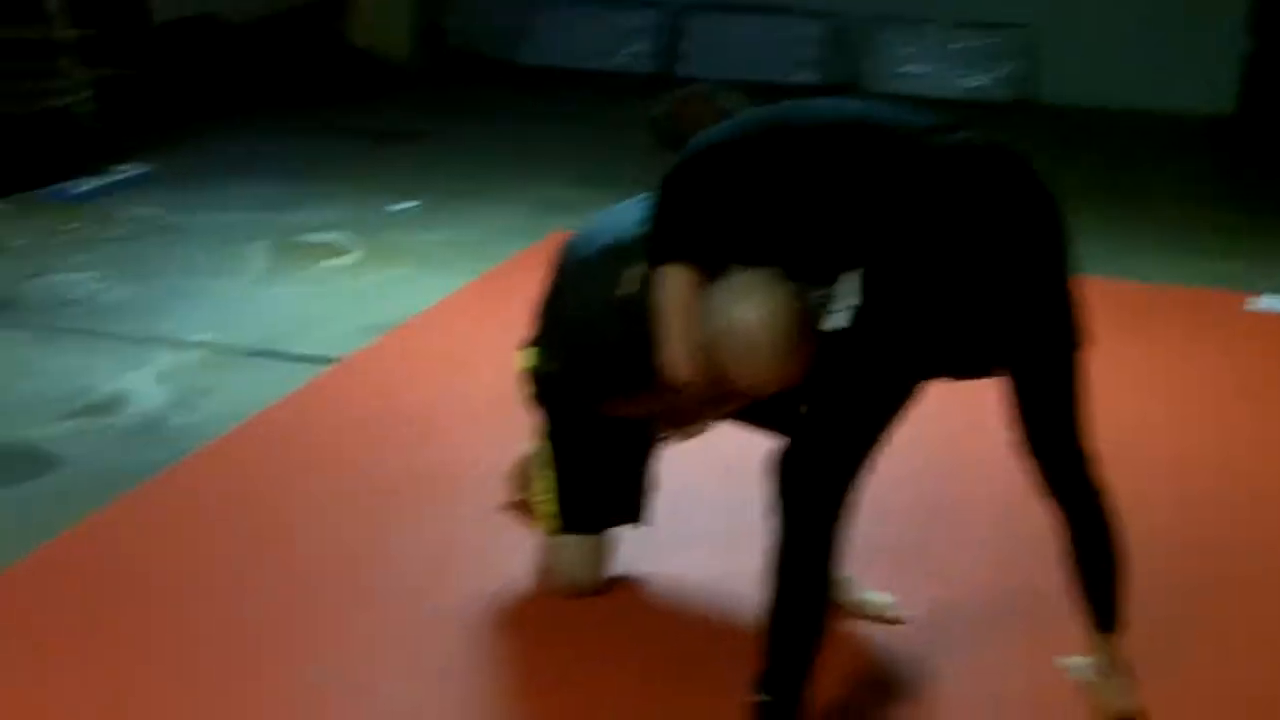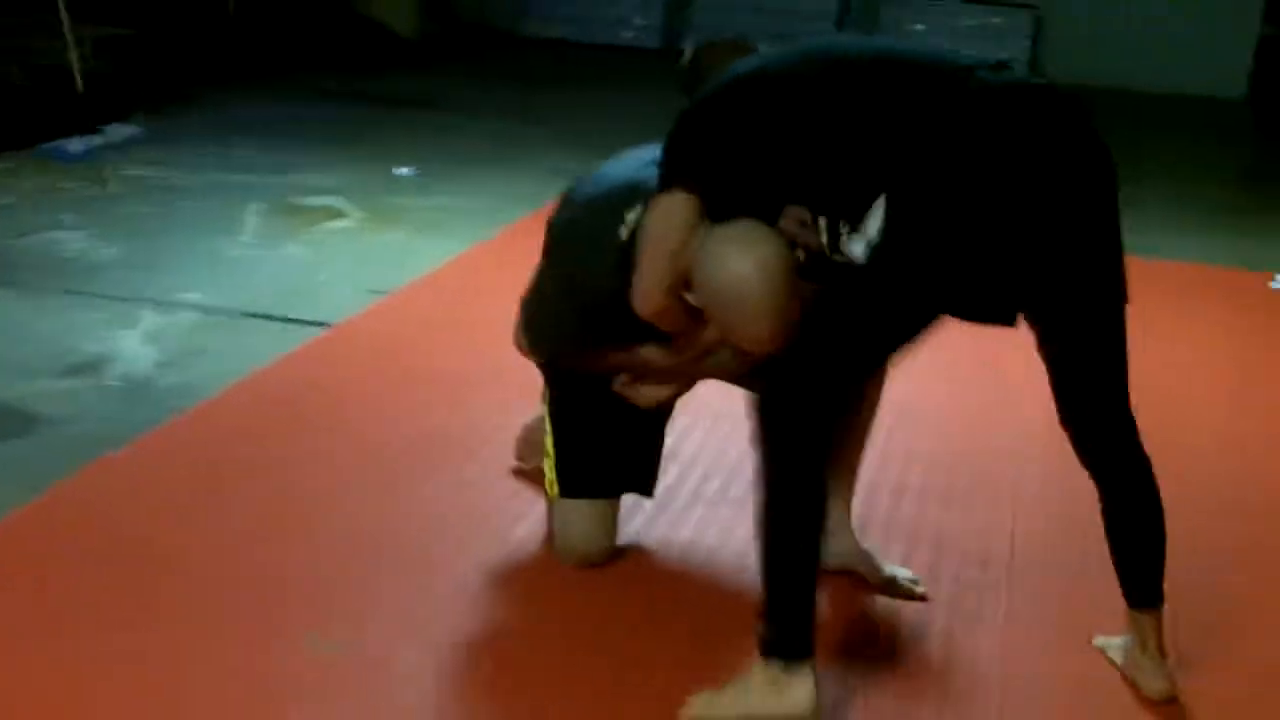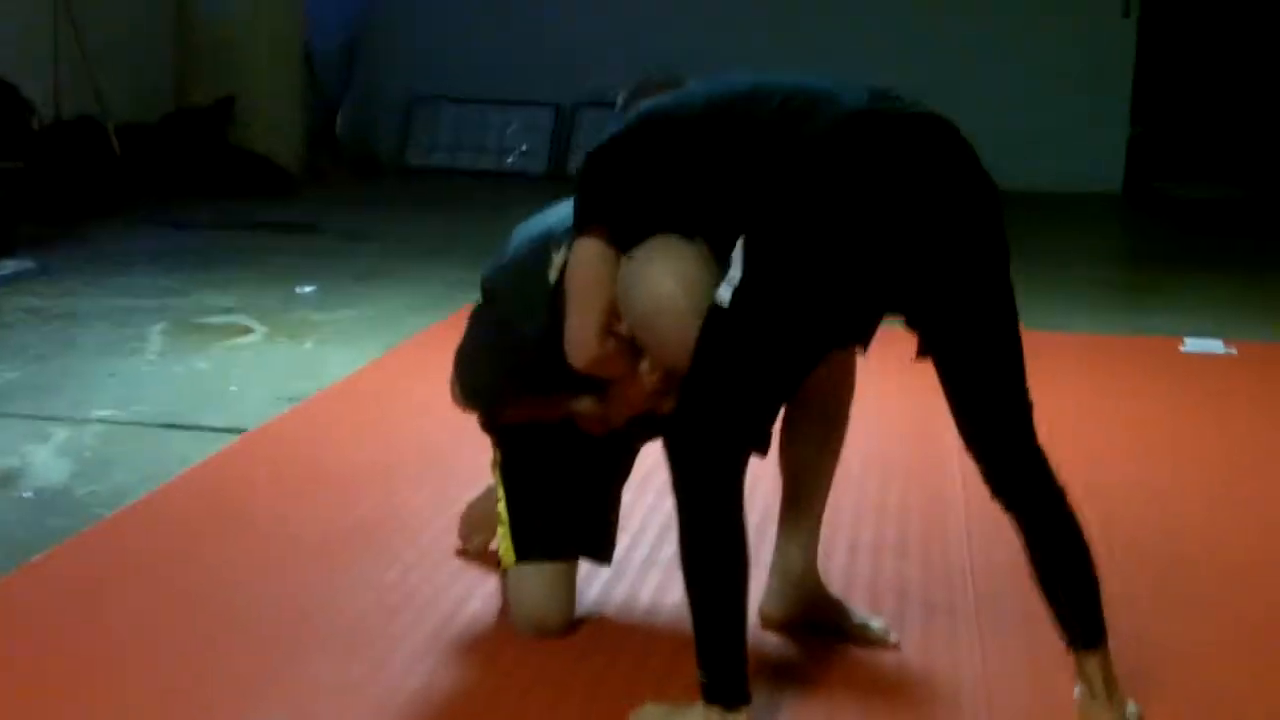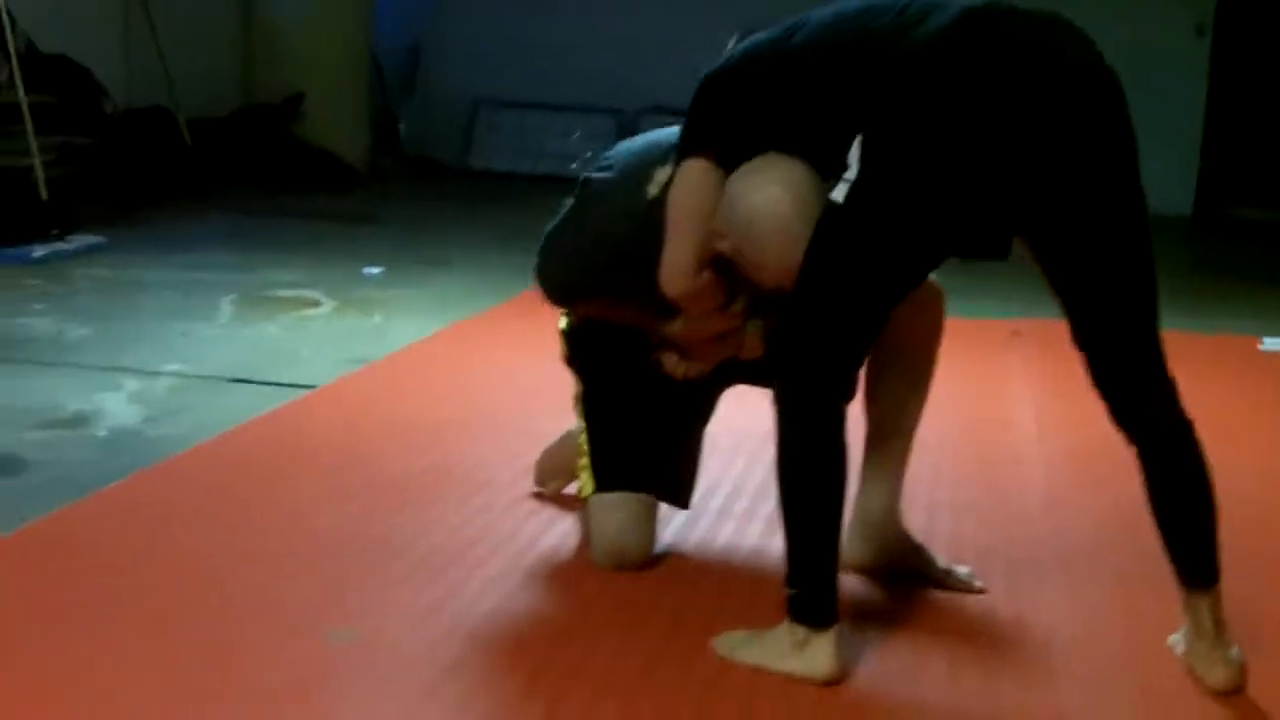
dt=0.4s
person 1, frame 1
left shoulder: (689, 182)
right shoulder: (799, 131)
left elbow: (682, 366)
left hip: (925, 239)
right hip: (1014, 196)
left knee: (811, 479)
right knee: (1059, 455)
right ankle: (1110, 669)
person 1, frame 2
left shoulder: (710, 114)
right shoulder: (818, 76)
left elbow: (652, 296)
left hip: (964, 176)
right hip: (1063, 142)
left knee: (795, 400)
right knee: (1101, 422)
right ankle: (1148, 652)
person 1, frame 3
left shoulder: (617, 158)
left elbow: (584, 347)
left hip: (828, 203)
right hip: (943, 172)
left knee: (704, 450)
right knee: (1011, 457)
person 1, frame 4
left shoulder: (728, 89)
left elbow: (679, 277)
left hip: (946, 112)
right hip: (1071, 78)
left knee: (809, 363)
right knee: (1139, 386)
left ankle: (810, 634)
right ankle: (1210, 640)
person 2, frame 1
right shoulder: (602, 308)
right elbow: (603, 399)
right wrist: (711, 399)
right hip: (592, 378)
right knee: (574, 576)
right ankle: (552, 466)
person 2, frame 2
right shoulder: (594, 257)
right elbow: (535, 341)
right wrist: (652, 358)
right hip: (608, 350)
right knee: (582, 547)
left ankle: (833, 530)
right ankle: (558, 430)
person 2, frame 3
right shoulder: (529, 304)
right elbow: (470, 393)
right wrist: (589, 408)
left knee: (827, 360)
right knee: (538, 616)
left ankle: (794, 581)
right ankle: (508, 502)
person 2, frame 4
right shoulder: (619, 206)
right elbow: (561, 285)
left wrist: (747, 334)
right wrist: (660, 323)
left hip: (736, 314)
right hip: (635, 334)
left knee: (915, 299)
right knee: (619, 547)
left ankle: (876, 528)
right ankle: (597, 433)
